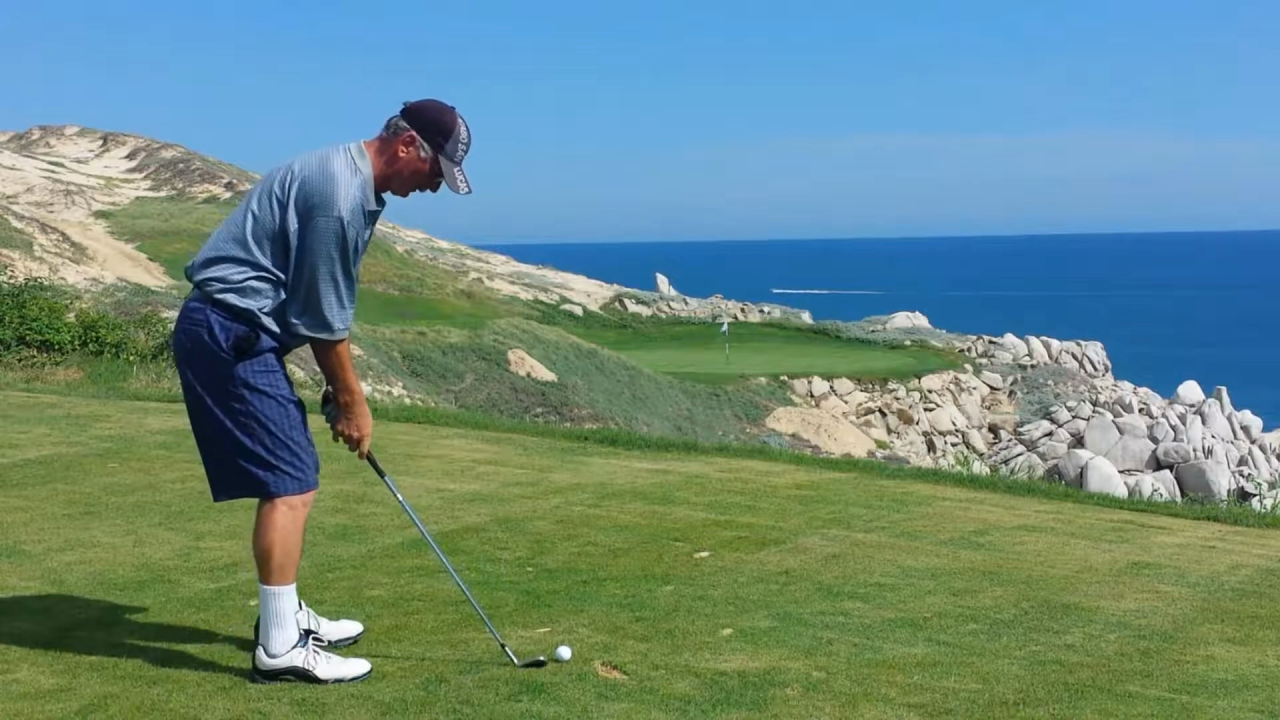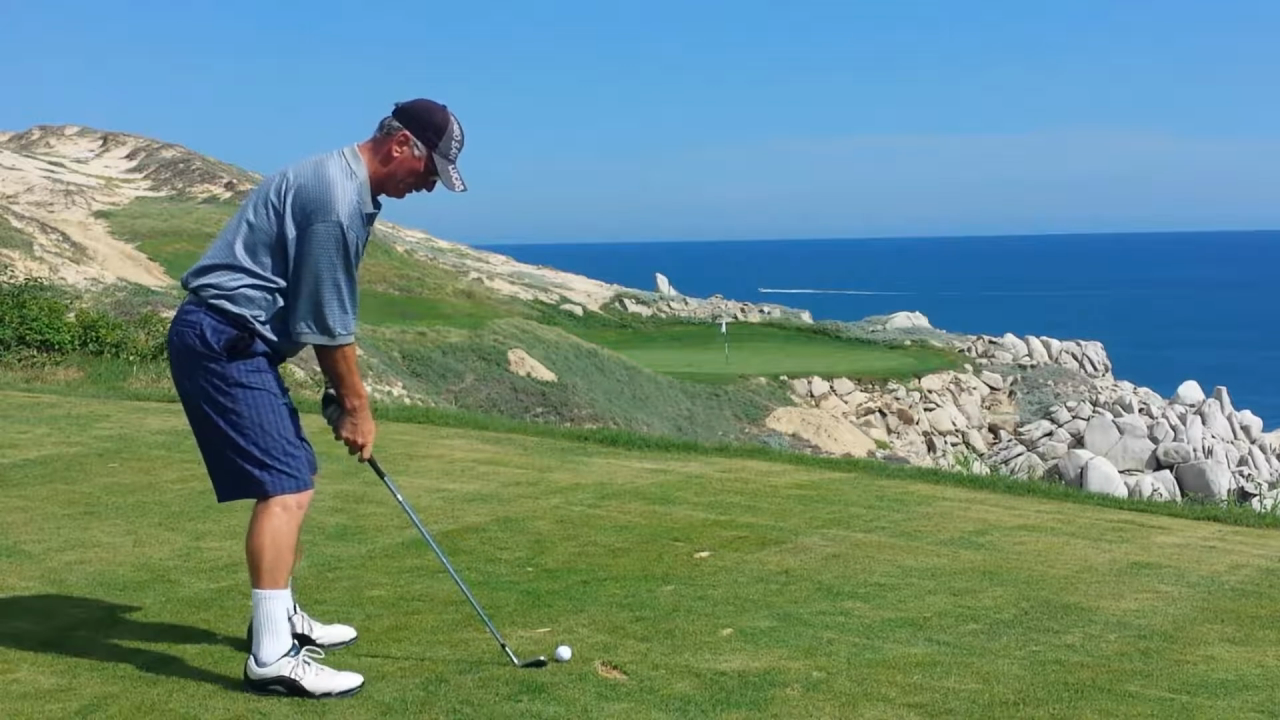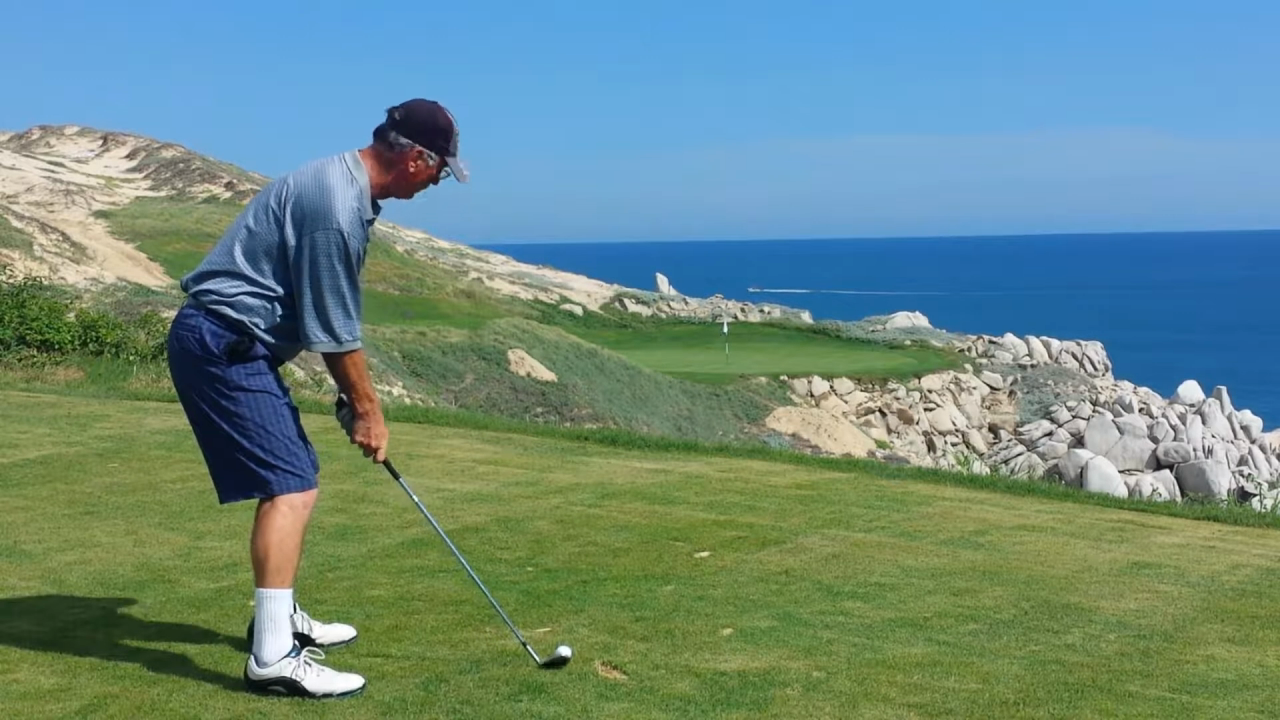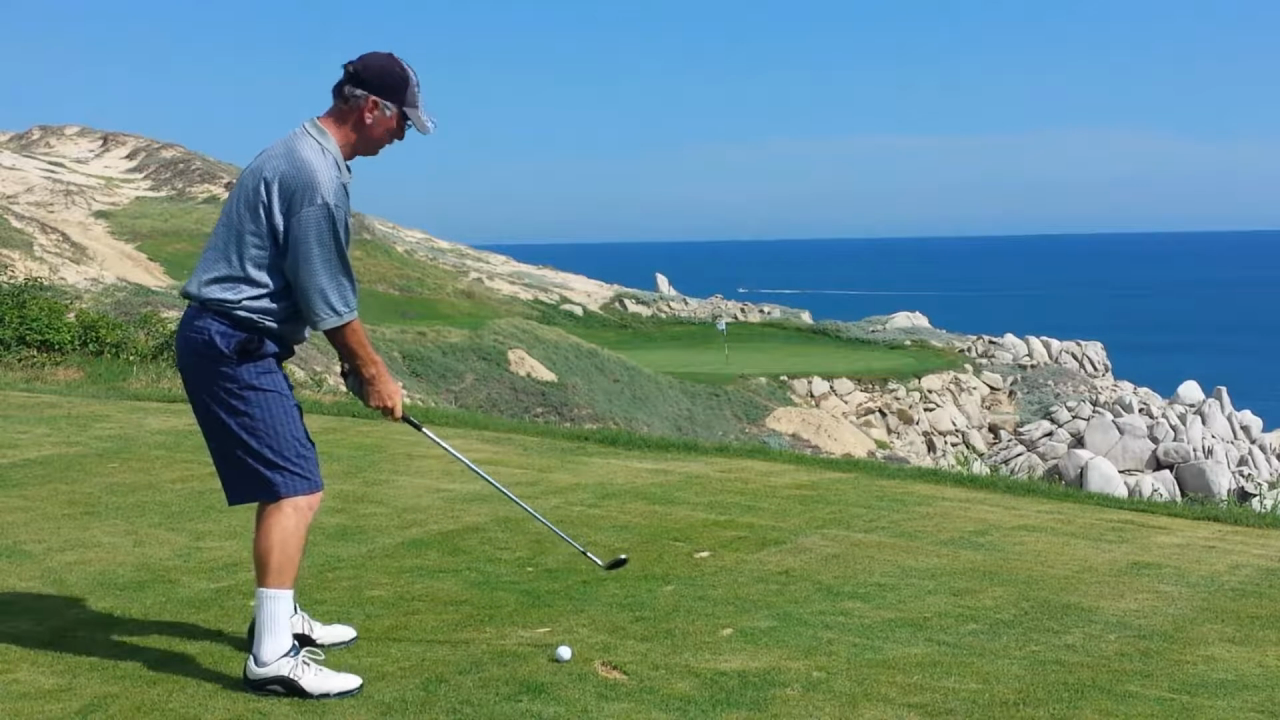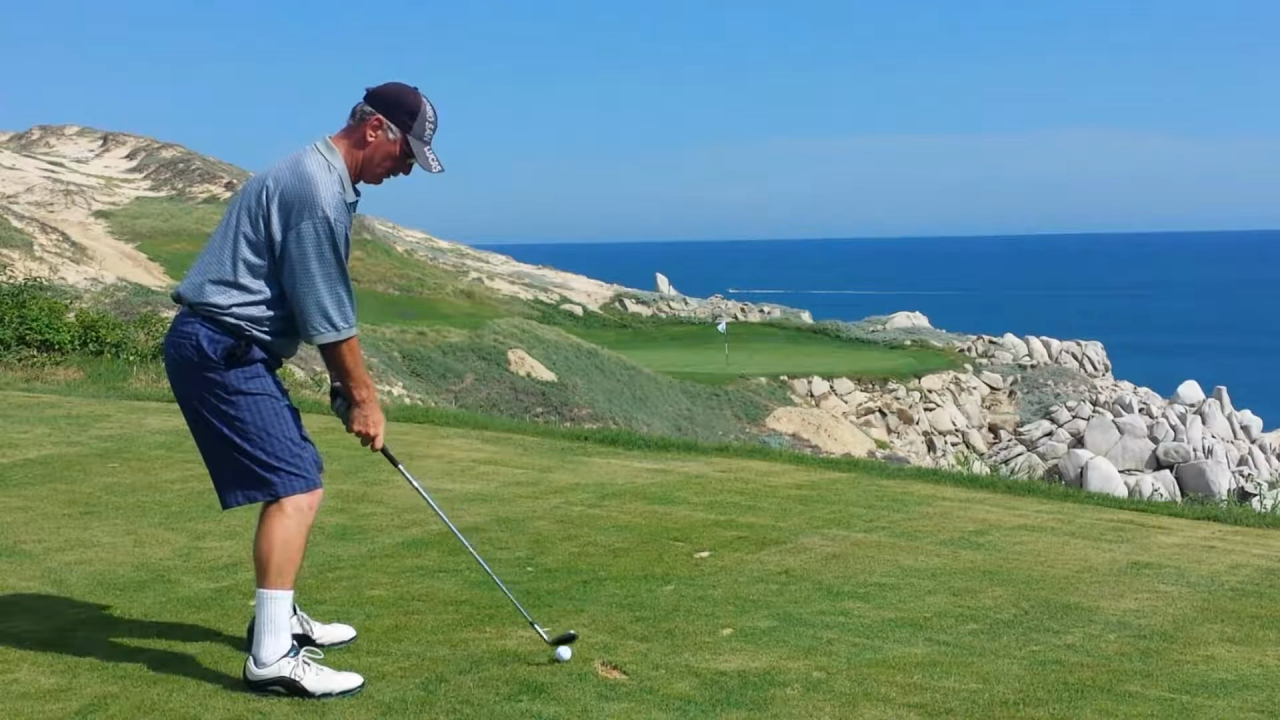
dt=1s
person 1, frame 1
left shoulder: (349, 179)
right shoulder: (338, 193)
left elbow: (320, 308)
right elbow: (323, 316)
left wrist: (343, 391)
right wrist: (351, 401)
left hip: (237, 332)
right hip: (230, 334)
left knee: (292, 477)
right knee: (289, 485)
left ankle: (285, 615)
right ankle: (280, 647)
person 1, frame 2
left shoulder: (345, 185)
right shoulder: (336, 198)
left elbow: (322, 314)
right elbow: (328, 323)
left wrist: (344, 396)
right wrist: (356, 407)
left hip: (234, 340)
right hip: (224, 340)
left knee: (292, 477)
right knee: (285, 487)
left ankle: (278, 617)
right ankle: (273, 656)
person 1, frame 3
left shoulder: (348, 189)
right shoulder: (335, 206)
left elbow: (335, 316)
right elbow: (333, 327)
left wrist: (353, 395)
right wrist: (368, 409)
left hip: (235, 344)
right hip: (222, 345)
left knee: (295, 480)
right knee: (289, 487)
left ankle: (278, 617)
right ankle: (274, 658)
person 1, frame 4
left shoulder: (304, 154)
right shoulder: (316, 176)
left elbow: (322, 287)
right elbow: (328, 298)
left wrist: (355, 360)
right wrist: (375, 373)
left hip: (235, 340)
right hip: (233, 344)
left knee: (286, 482)
right knee: (294, 490)
left ankle: (278, 617)
right ankle: (273, 657)
person 1, frame 5
left shoulder: (318, 175)
right shoulder: (318, 191)
left elbow: (321, 307)
right elbow: (327, 316)
left wrist: (347, 384)
right wrist: (364, 398)
left hip: (230, 348)
right hip: (219, 349)
left knee: (297, 479)
right knee: (293, 490)
left ankle: (278, 618)
right ankle: (273, 657)
